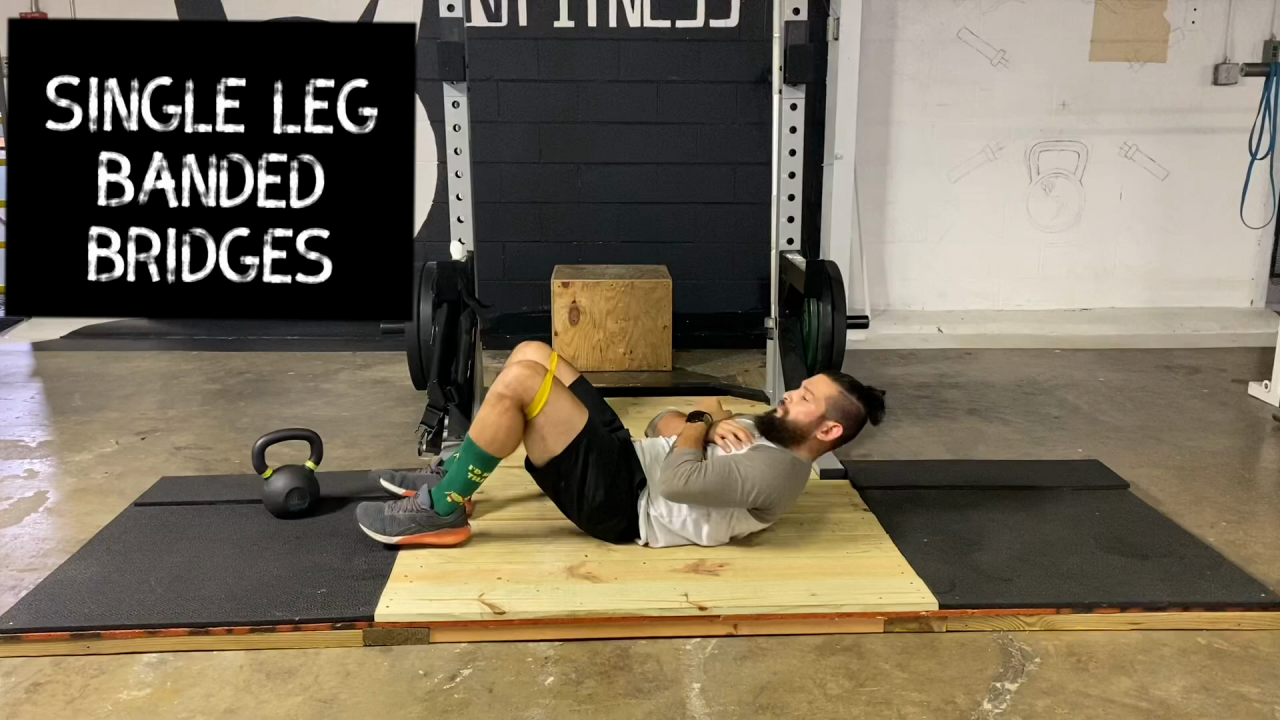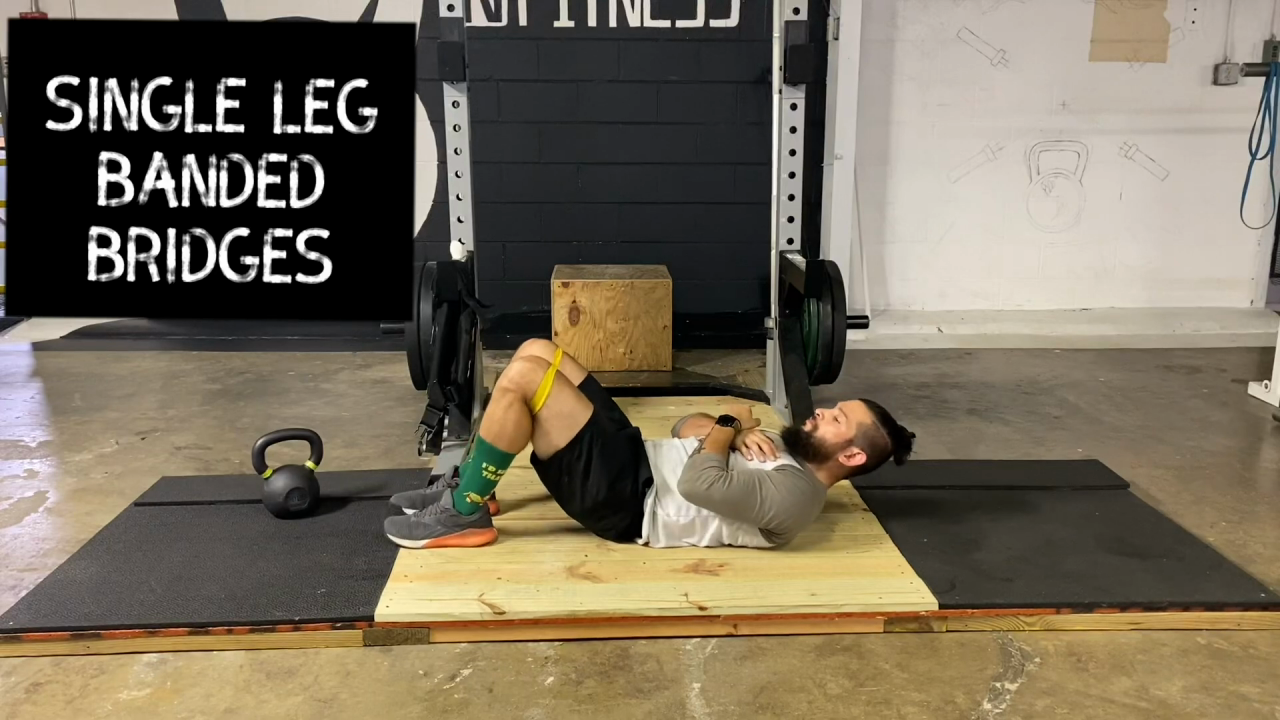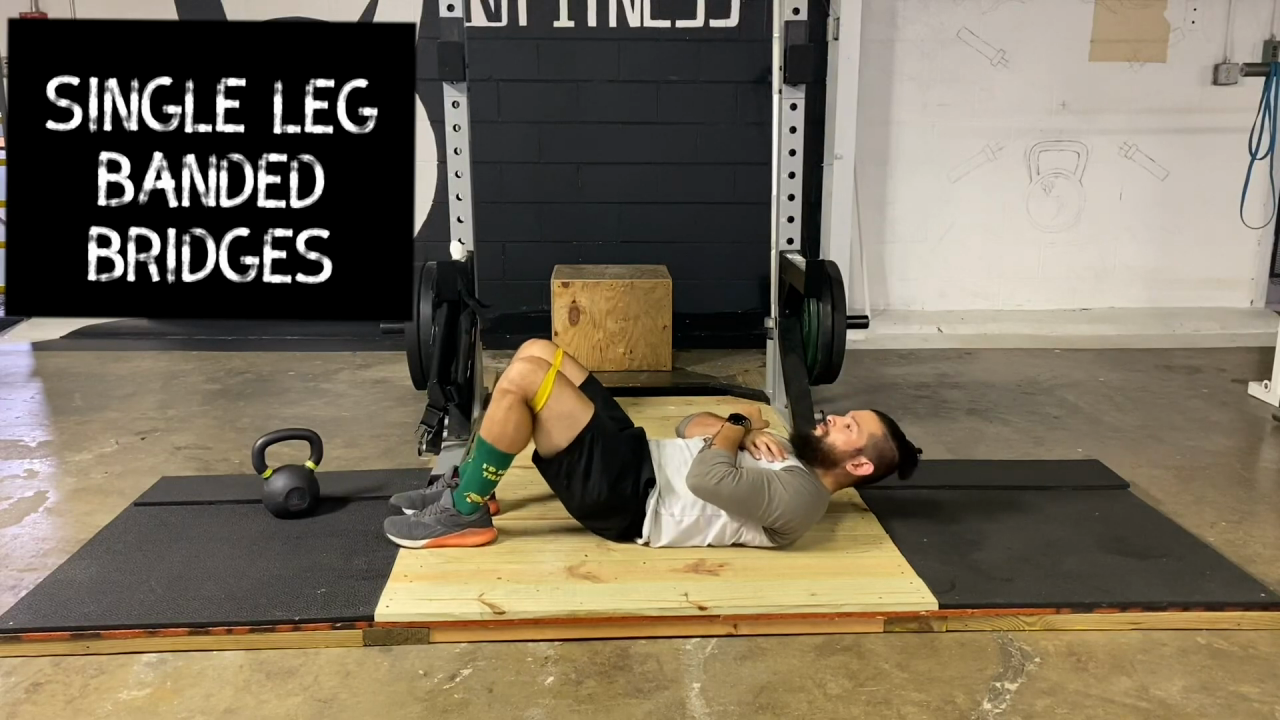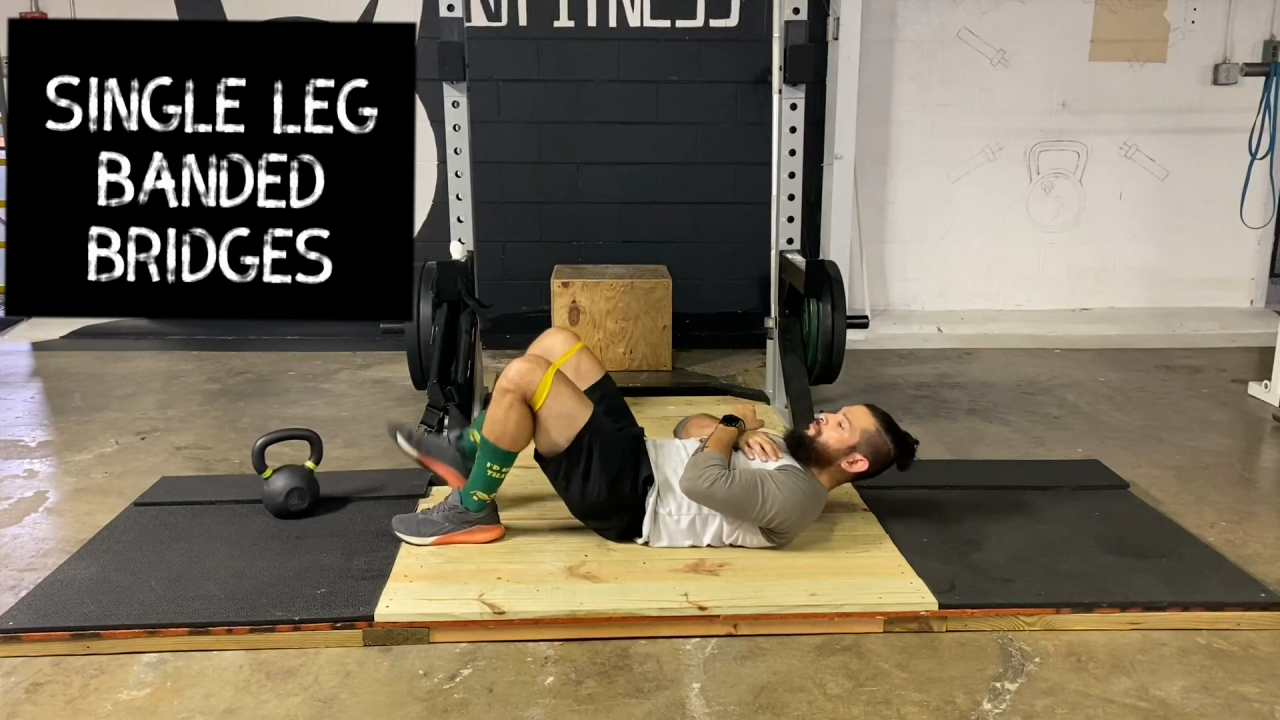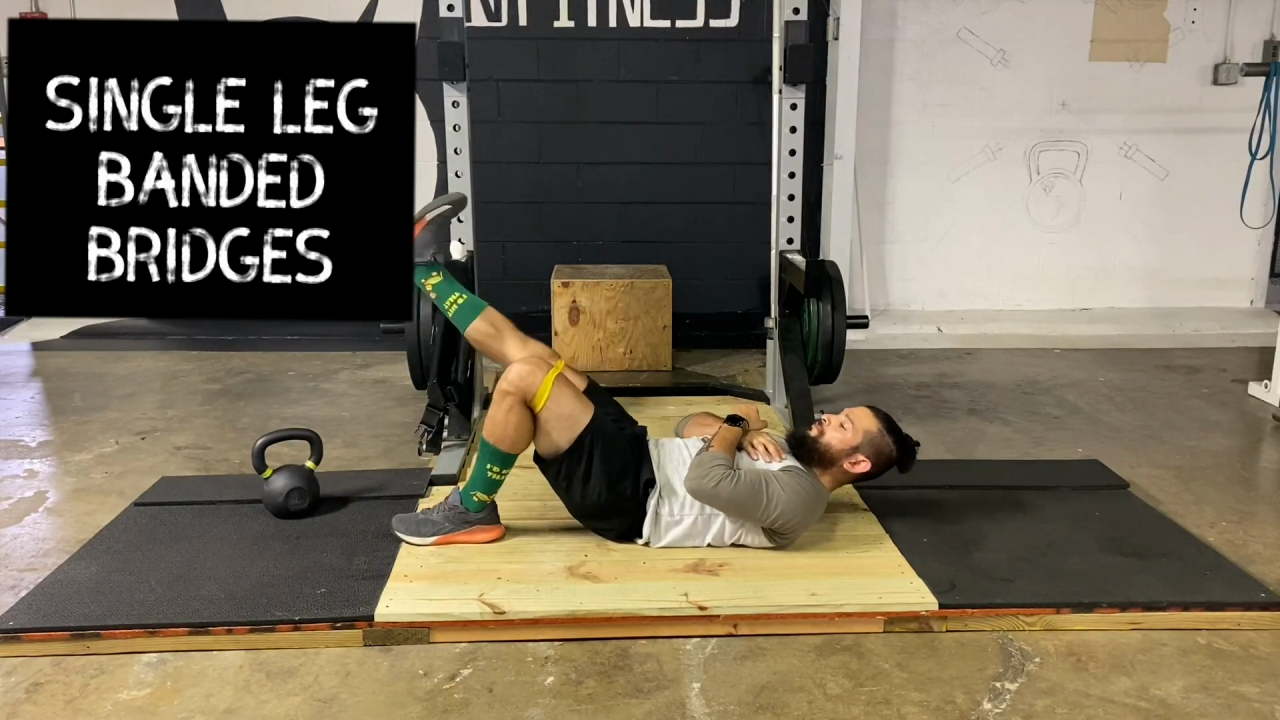
dt=0.7s
person 1, frame 1
left shoulder: (779, 471)
right shoulder: (768, 434)
left elbow: (676, 481)
right elbow: (662, 426)
left wrist: (704, 418)
right wrist: (714, 421)
left hip: (620, 503)
right hip: (628, 457)
left knee: (517, 382)
right knee: (531, 354)
left ankle: (441, 512)
right ankle: (451, 477)
person 1, frame 2
left shoulder: (793, 497)
right shoulder: (783, 452)
left elbow: (697, 483)
right elbow: (688, 427)
left wrist: (730, 424)
right wrist: (737, 431)
left hip: (624, 499)
right hip: (634, 455)
left knee: (522, 377)
right knee: (536, 351)
left ankle: (464, 515)
right ankle: (470, 483)
person 1, frame 3
left shoulder: (798, 499)
right shoulder: (785, 455)
left elbow: (707, 478)
right elbow: (692, 426)
left wrist: (741, 424)
right wrist: (747, 432)
left hip: (626, 499)
right hip: (635, 455)
left knee: (522, 378)
right knee: (536, 352)
left ankle: (464, 513)
right ankle: (469, 482)
person 1, frame 4
left shoulder: (793, 498)
right shoulder: (785, 454)
left elbow: (699, 481)
right elbow: (690, 428)
left wrist: (733, 425)
right wrist: (740, 432)
left hip: (625, 499)
right hip: (635, 452)
left knee: (521, 376)
right knee: (555, 342)
left ankle: (471, 512)
right ankle: (463, 455)
person 1, frame 5
left shoulder: (797, 498)
right shoulder: (786, 454)
left elbow: (704, 480)
right elbow: (691, 426)
left wrist: (737, 424)
right wrist: (745, 430)
left hip: (626, 500)
right hip: (638, 456)
left knee: (522, 378)
right knee: (525, 352)
left ankle: (472, 512)
right ankle: (430, 272)
